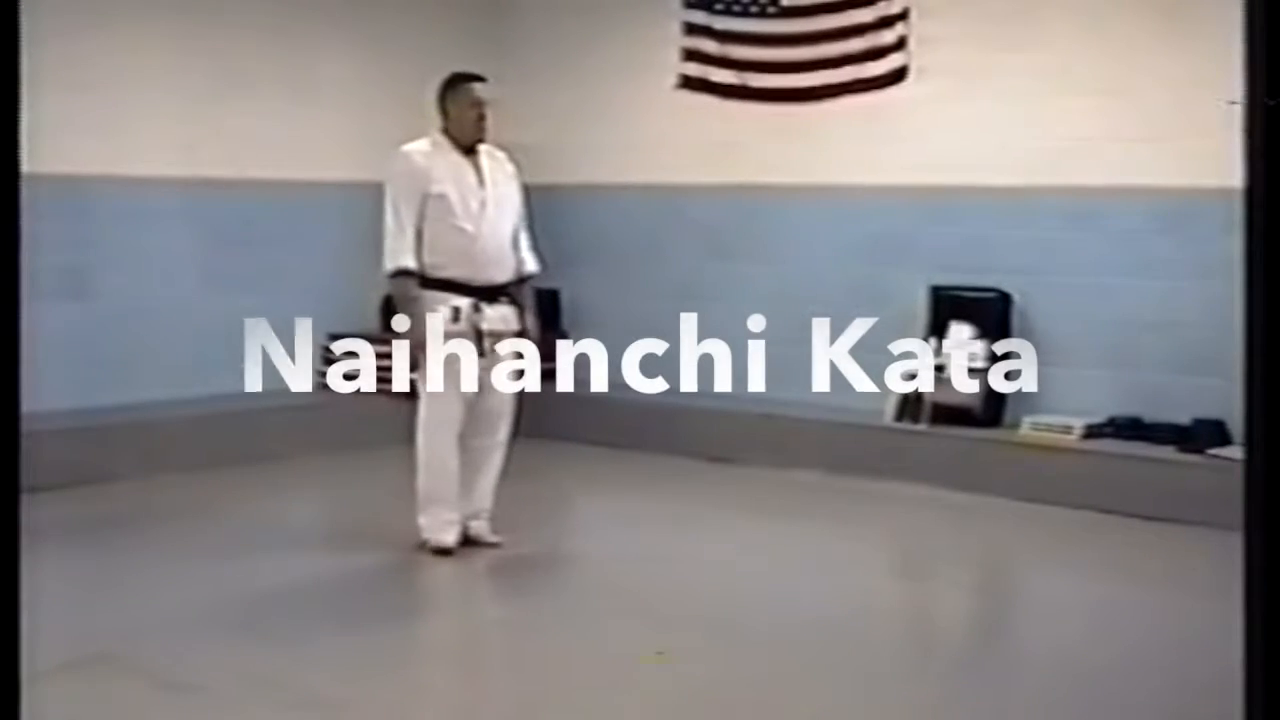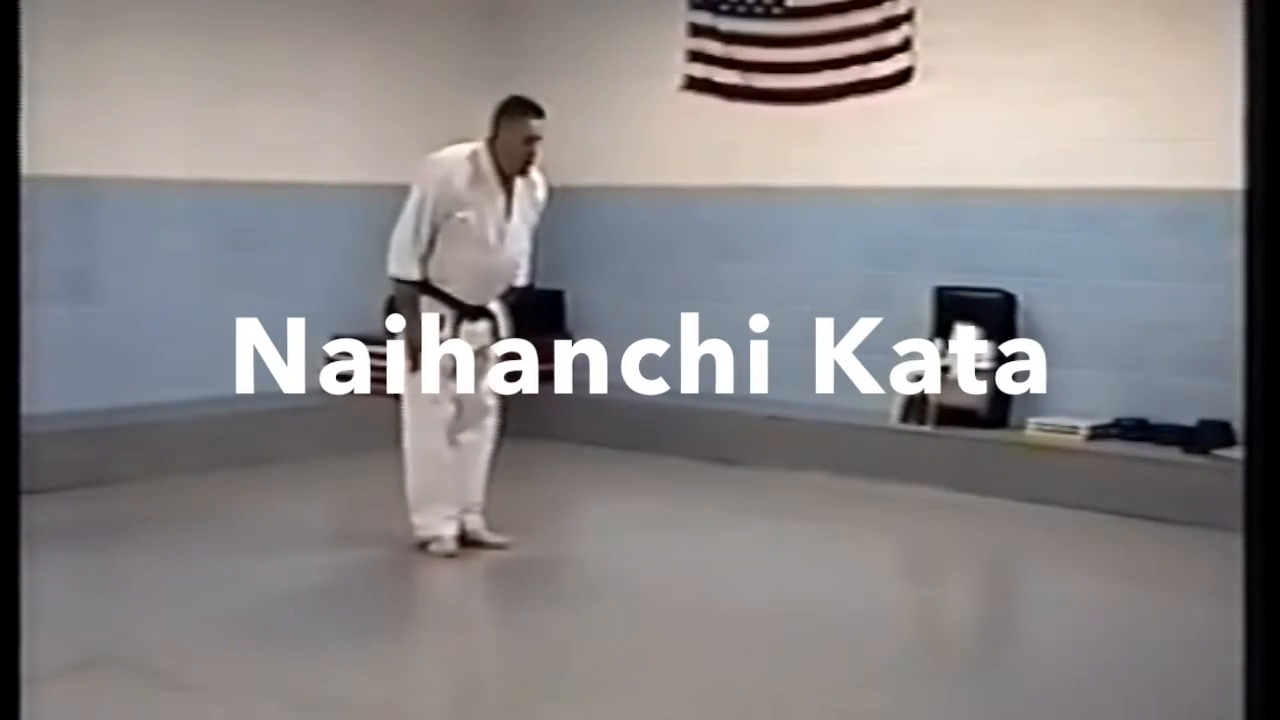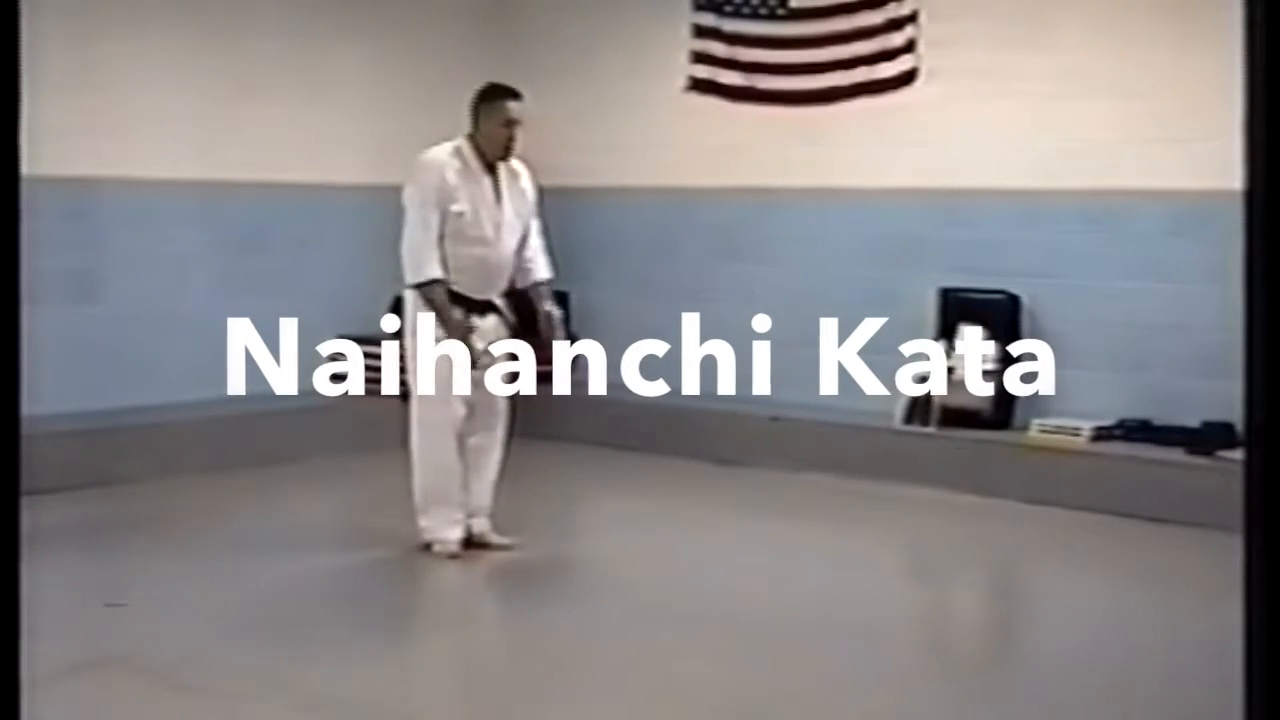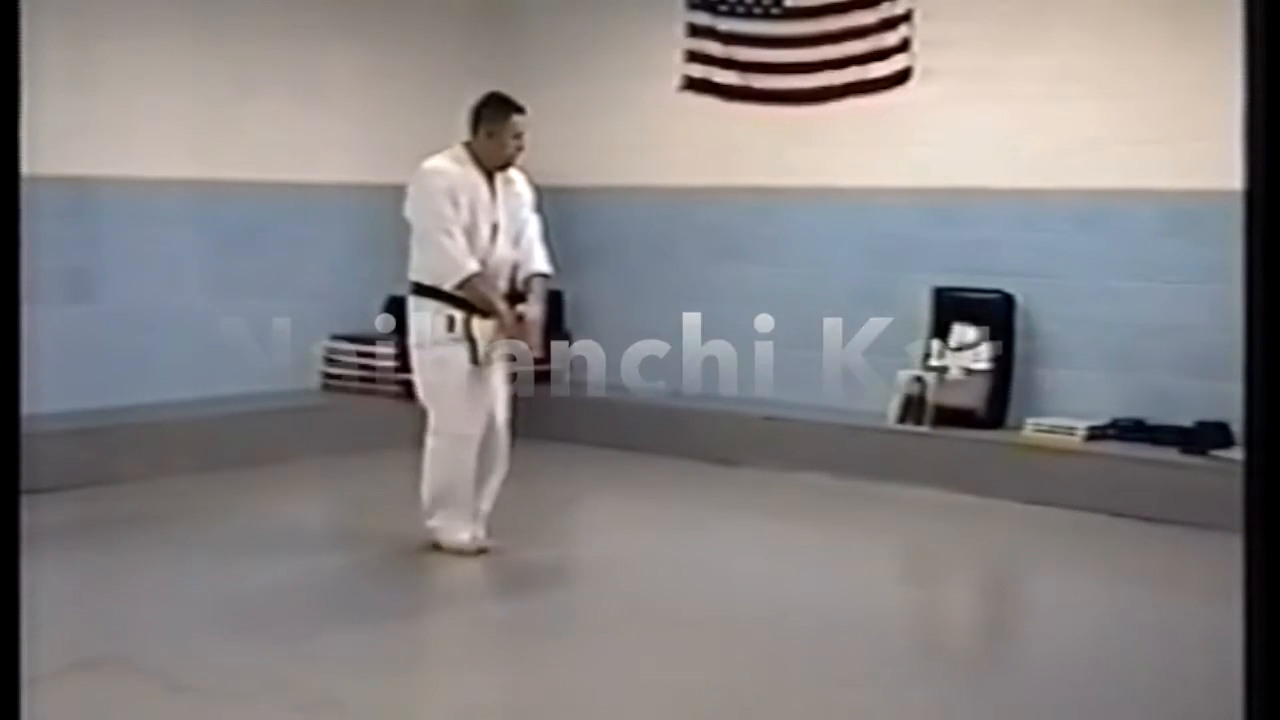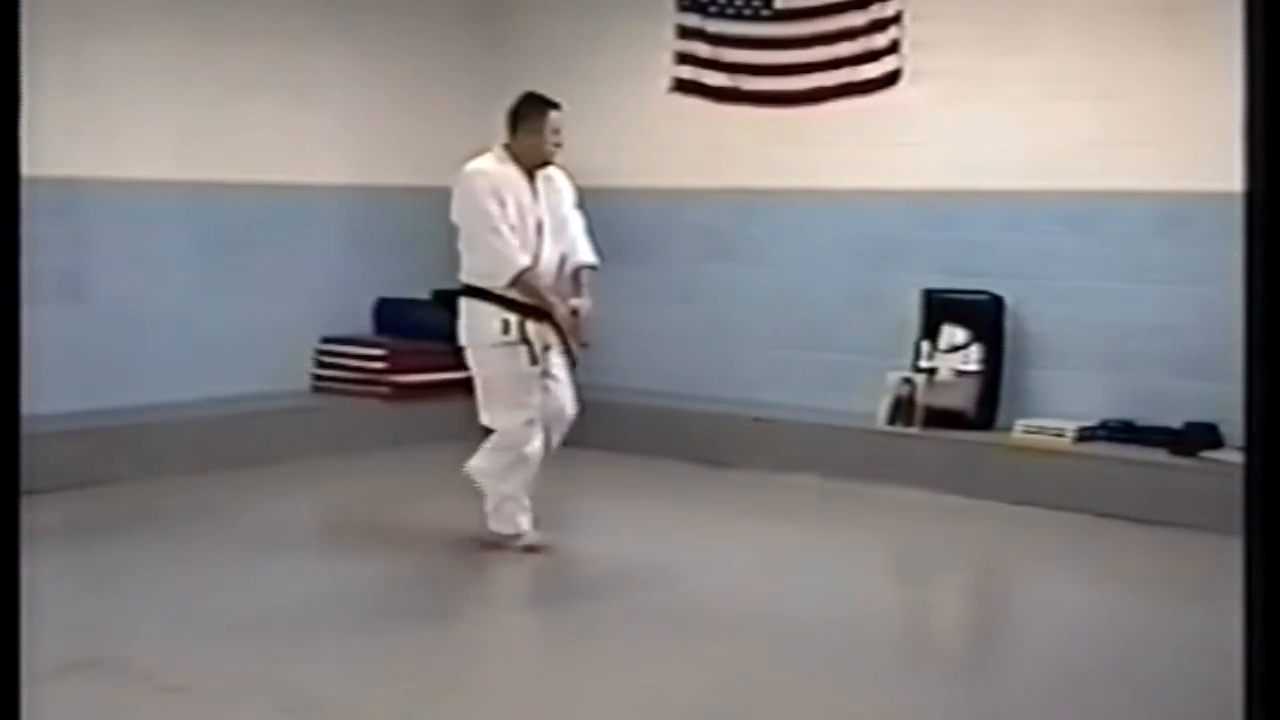
dt=1s
person 1, frame 1
left shoulder: (501, 165)
right shoulder: (415, 161)
left elbow: (518, 241)
right elbow: (400, 246)
left wrist: (527, 308)
right wrist: (411, 316)
left hip: (498, 312)
right hip: (445, 310)
left knee: (491, 422)
right knee: (442, 420)
left ankle: (474, 518)
right ankle: (439, 526)
person 1, frame 2
left shoulder: (534, 185)
right shoulder: (447, 171)
right elbow: (406, 250)
left wrist: (509, 314)
right wrist: (413, 324)
left hip: (486, 317)
right hip: (434, 313)
left knee: (479, 417)
right knee: (430, 419)
left ankle: (469, 519)
right ankle: (435, 525)
person 1, frame 3
left shoulder: (518, 177)
right shoulder: (436, 169)
left elbow: (529, 247)
right elbow: (420, 253)
left wrist: (545, 304)
right wrist: (449, 321)
left hip: (490, 314)
right hip: (441, 312)
left knee: (488, 420)
right knee: (440, 421)
left ankle: (475, 521)
right ankle: (441, 527)
person 1, frame 4
left shoulder: (516, 184)
right shoulder: (437, 177)
left elbow: (530, 248)
right elbow: (449, 259)
left wrist: (533, 303)
right wrist: (500, 309)
left hip: (491, 319)
right hip: (443, 316)
left knee: (493, 426)
right knee: (458, 424)
left ankle: (470, 523)
right ankle: (448, 526)
person 1, frame 5
left shoulder: (556, 181)
right shoulder: (481, 179)
left elbow: (574, 241)
right elbow: (502, 258)
left wrist: (582, 296)
right wrist: (554, 303)
left hip: (538, 318)
right hip: (497, 317)
left knee: (558, 410)
right knee: (519, 423)
left ankle: (490, 480)
right ankle: (508, 523)
